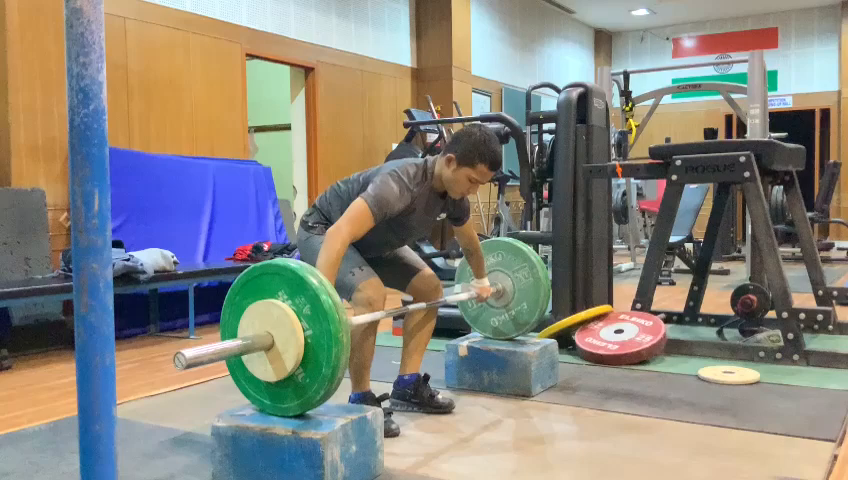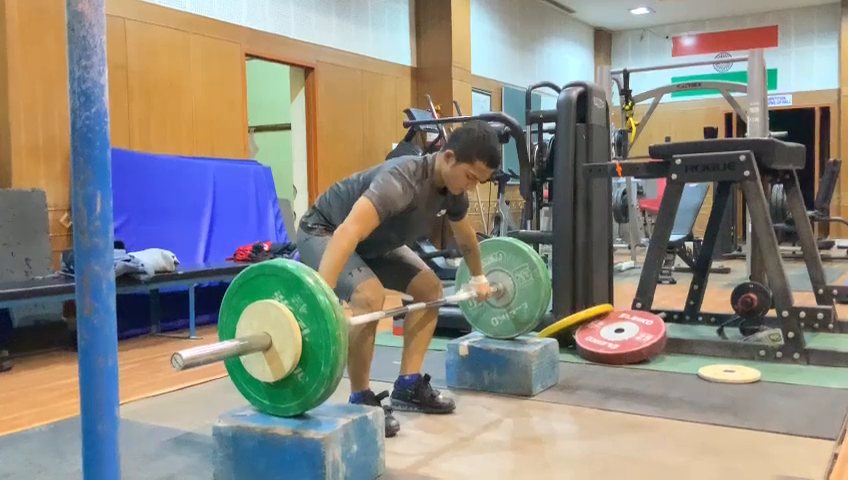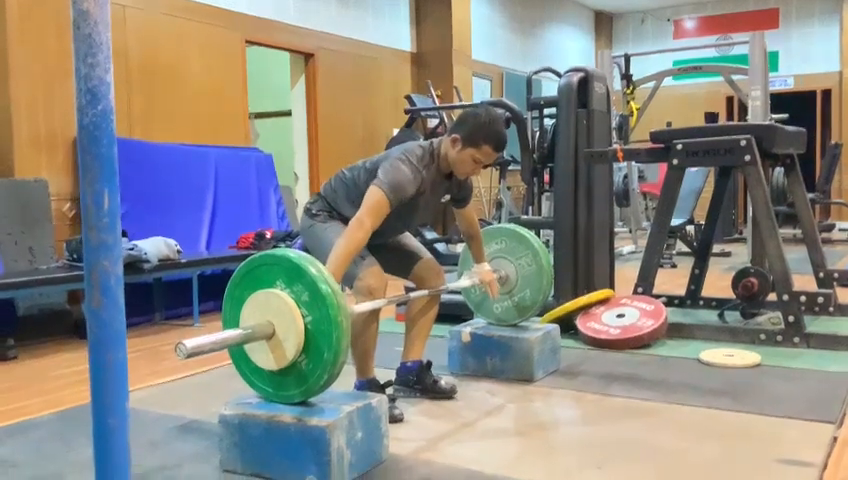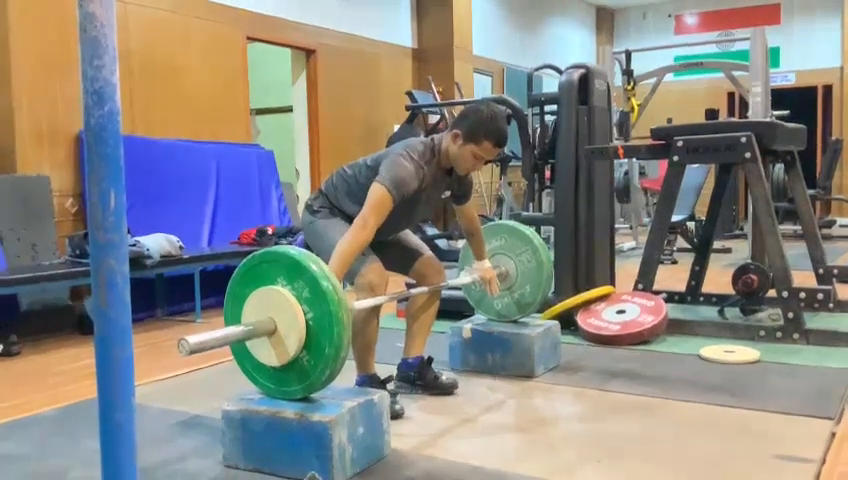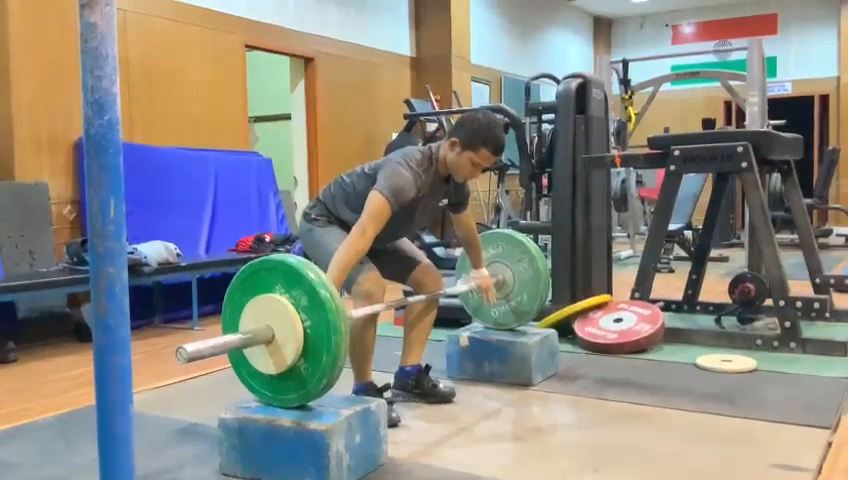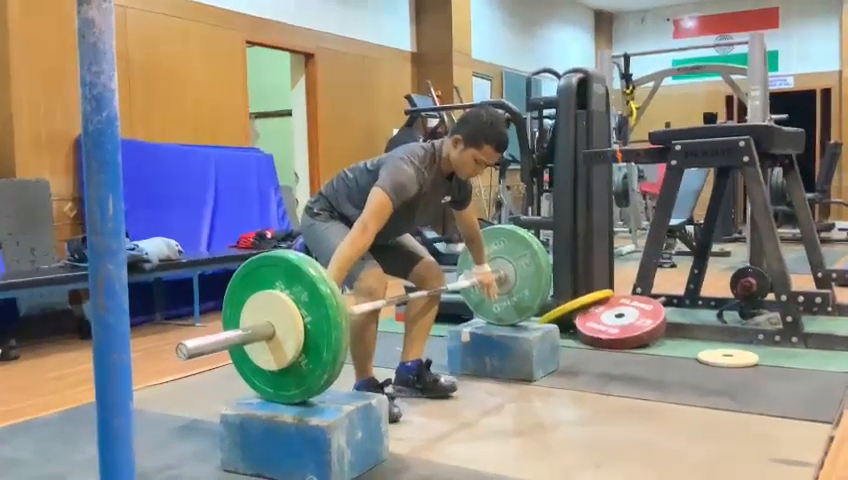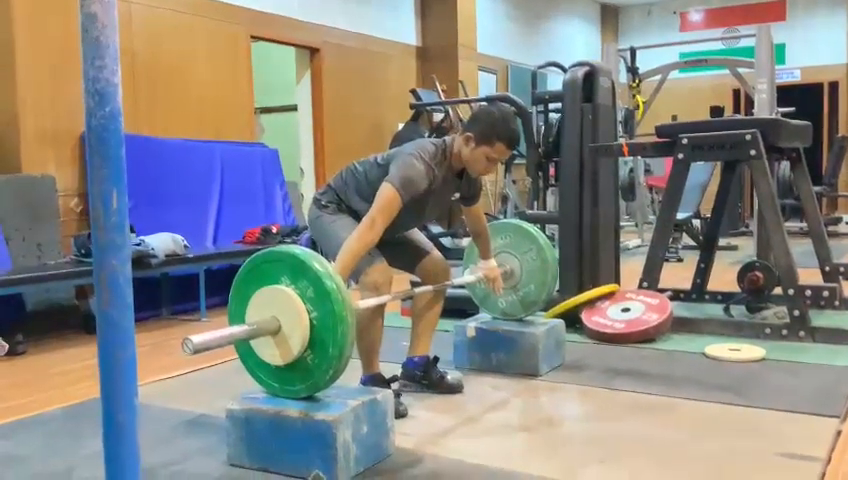
dt=0.4s
person 1, frame 1
left shoulder: (455, 195)
right shoulder: (401, 183)
left elbow: (469, 241)
right elbow: (338, 235)
left wrist: (481, 281)
left hip: (373, 238)
right hip: (322, 231)
left knee: (429, 287)
right knee: (371, 294)
left ankle: (408, 386)
right ankle: (361, 400)
person 1, frame 2
left shoulder: (454, 192)
right shoulder: (401, 180)
left elbow: (466, 238)
right elbow: (346, 234)
left wrist: (479, 280)
left hip: (374, 240)
right hip: (323, 232)
left knee: (430, 289)
right knee: (370, 295)
left ankle: (409, 386)
right ankle: (361, 399)
person 1, frame 3
left shoulder: (458, 178)
right shoulder: (407, 167)
left elbow: (469, 226)
right elbow: (360, 226)
left wrist: (482, 266)
left hip: (379, 225)
right hip: (327, 218)
left knee: (431, 275)
right knee: (371, 282)
left ankle: (411, 372)
right ankle: (366, 387)
person 1, frame 4
left shoulder: (459, 174)
right shoulder: (409, 163)
left elbow: (470, 223)
right elbow: (364, 224)
left wrist: (482, 264)
left hip: (379, 221)
right hip: (328, 214)
left knee: (432, 272)
right knee: (373, 279)
left ankle: (411, 369)
right ankle: (367, 383)
person 1, frame 5
left shoulder: (456, 182)
right shoulder: (406, 171)
left elbow: (467, 232)
right elbow: (362, 232)
left wrist: (479, 272)
left hip: (377, 230)
right hip: (326, 223)
left knee: (429, 280)
right knee: (370, 288)
left ankle: (408, 377)
right ankle: (363, 391)
person 1, frame 6
left shoulder: (458, 179)
right shoulder: (409, 168)
left elbow: (470, 229)
right elbow: (363, 229)
left wrist: (482, 268)
left hip: (378, 225)
right hip: (328, 218)
left knee: (431, 276)
right knee: (372, 283)
left ankle: (410, 372)
right ankle: (366, 387)
person 1, frame 7
left shoulder: (468, 176)
right shoulder: (419, 164)
left elbow: (477, 224)
right elbow: (371, 224)
left wrist: (488, 262)
left hip: (385, 217)
right hip: (335, 210)
left knee: (437, 270)
right knee: (377, 278)
left ankle: (416, 367)
right ankle: (372, 382)
